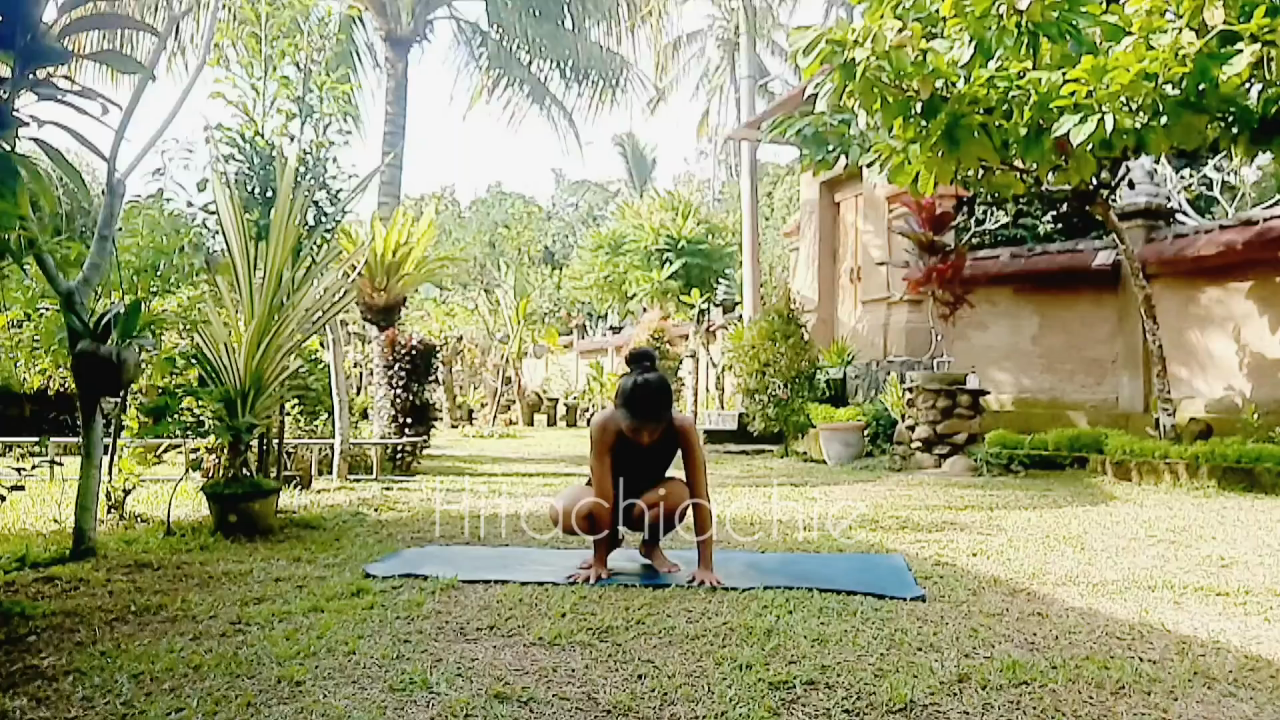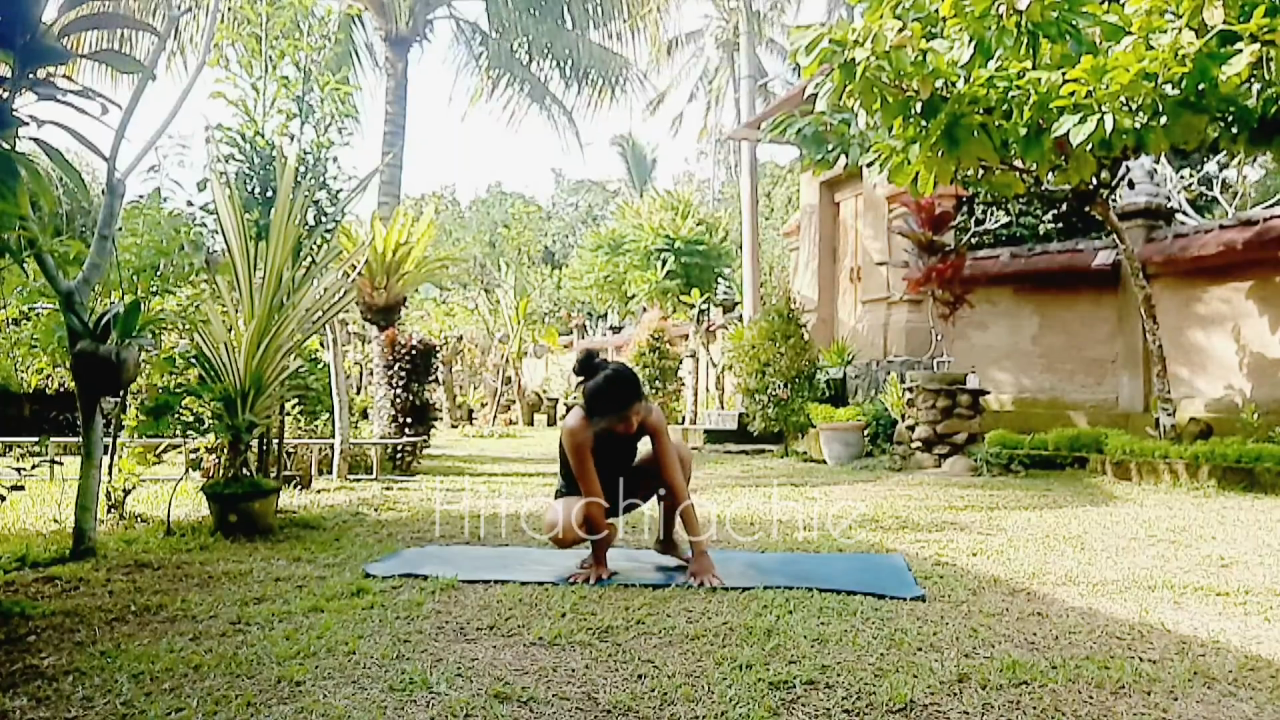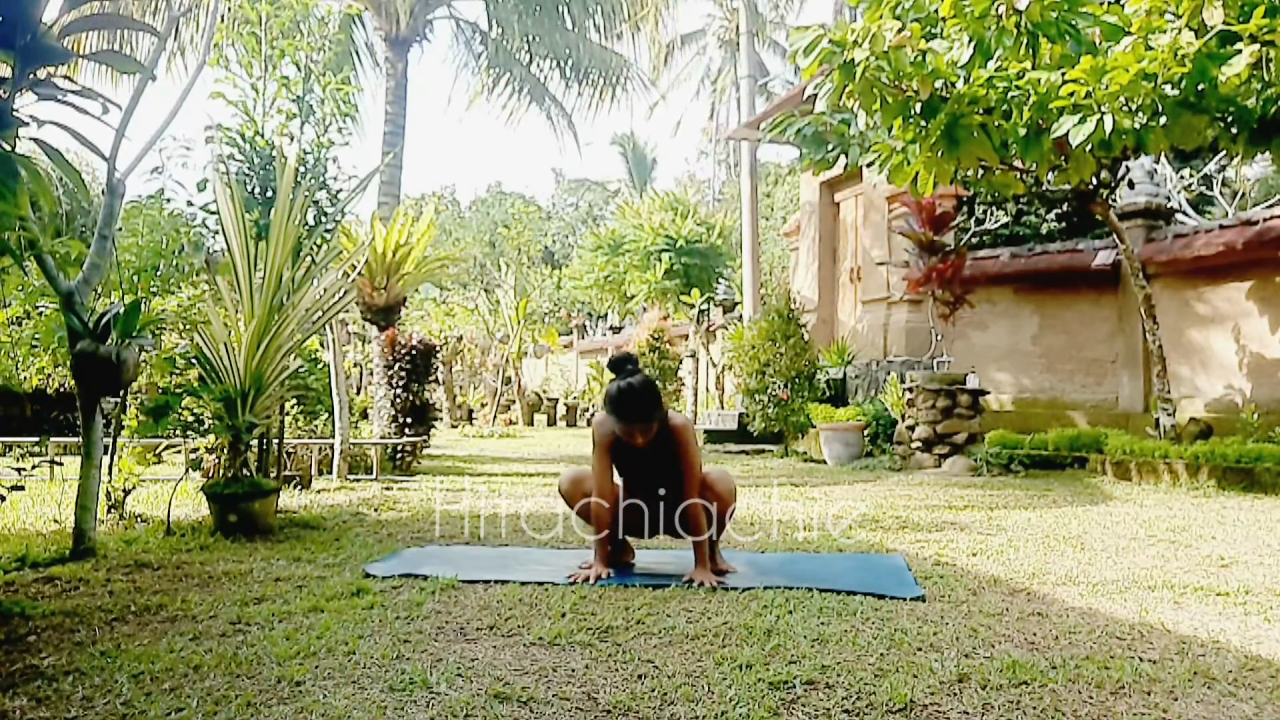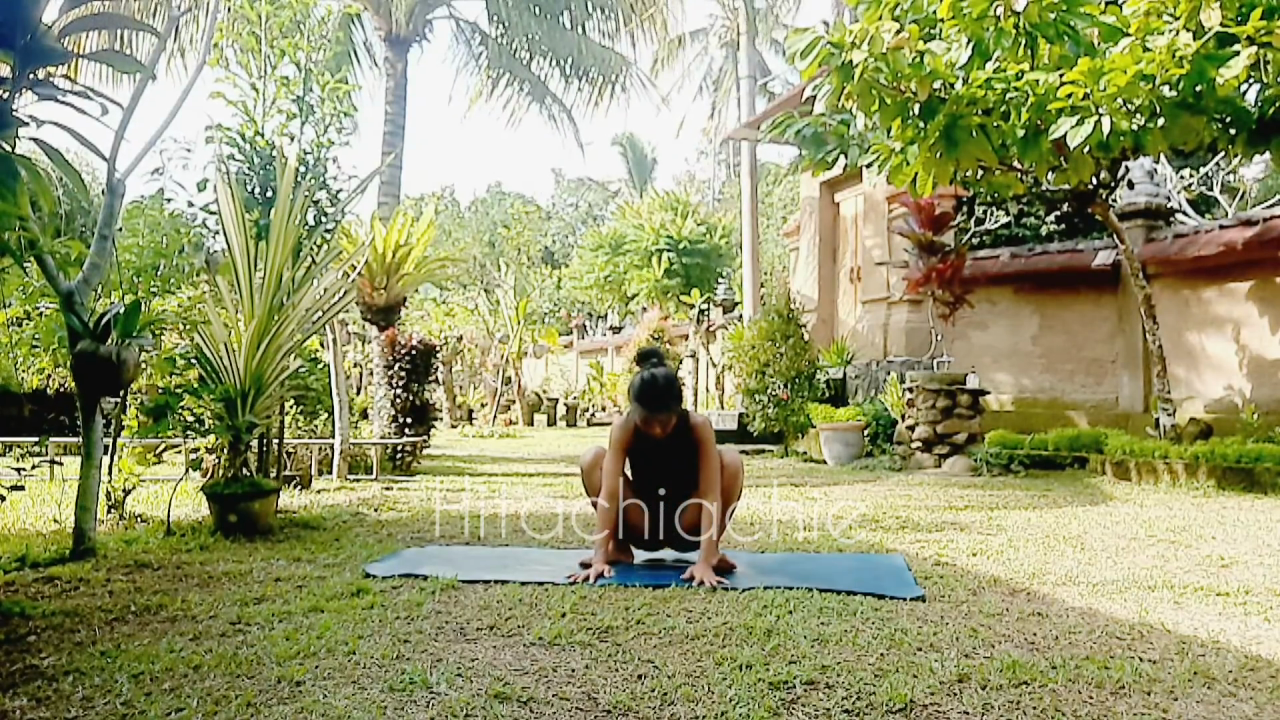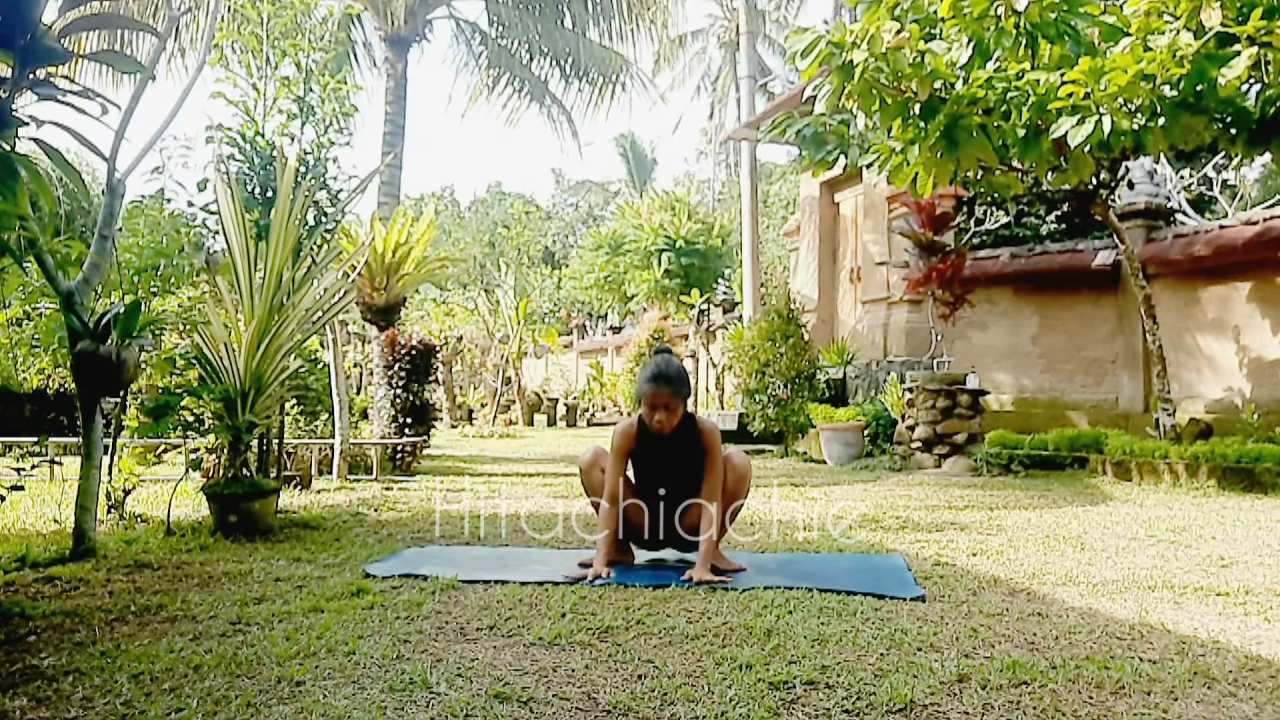
dt=1s
person 1, frame 1
left shoulder: (683, 428)
right shoulder: (604, 424)
left elbow: (700, 497)
right elbow: (602, 499)
left wrist: (705, 566)
right wrist: (599, 561)
left hip: (646, 501)
right hip: (609, 497)
left knee: (678, 494)
right knee: (561, 512)
left ankle: (651, 546)
right ankle: (611, 539)
person 1, frame 2
left shoulder: (650, 416)
right shoulder: (577, 428)
left elbow: (676, 483)
right elbow: (594, 501)
left wrist: (699, 552)
right wrist: (599, 562)
left hip: (623, 487)
right hip: (580, 496)
left knee: (680, 452)
right knee: (559, 530)
left ankle: (667, 539)
right ankle: (605, 534)
person 1, frame 3
left shoulder: (678, 427)
right shoulder: (603, 426)
left elbow: (692, 497)
right elbow: (601, 496)
left wrist: (702, 565)
right wrist: (600, 560)
left hip: (678, 512)
right hip: (636, 513)
left knee: (720, 484)
right knee: (571, 482)
left ankle: (711, 551)
right ankle: (618, 547)
person 1, frame 4
left shoulder: (698, 426)
right shoulder: (624, 428)
left elbow: (710, 495)
right elbow: (609, 493)
left wrist: (705, 562)
right wrist: (599, 557)
left hip: (686, 529)
right hip: (643, 528)
left knee: (730, 460)
right knee: (592, 458)
left ankle: (712, 551)
right ankle: (619, 547)
person 1, frame 5
left shoulder: (705, 432)
right shoulder: (627, 432)
left elbow: (712, 501)
right elbow: (611, 498)
left wrist: (703, 564)
right wrist: (601, 559)
left hip: (689, 528)
right hip: (645, 527)
left knee: (738, 462)
right knee: (591, 459)
left ankle: (712, 551)
right ankle: (620, 547)
